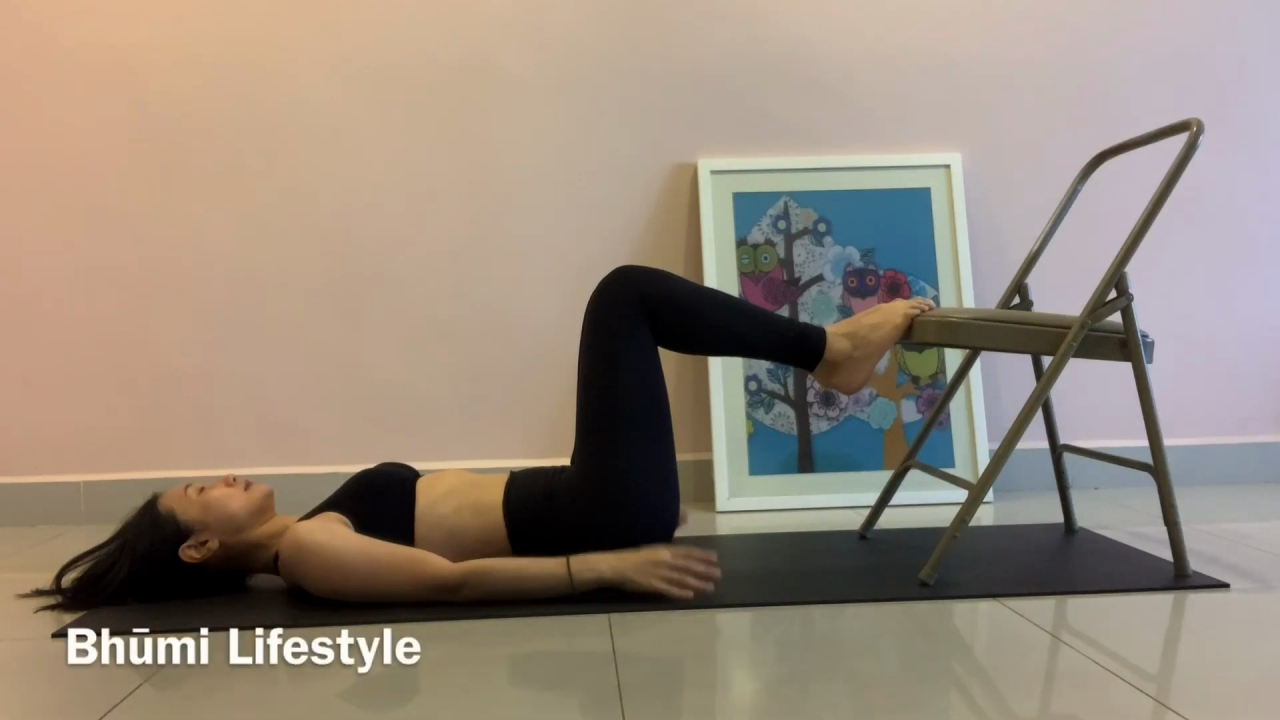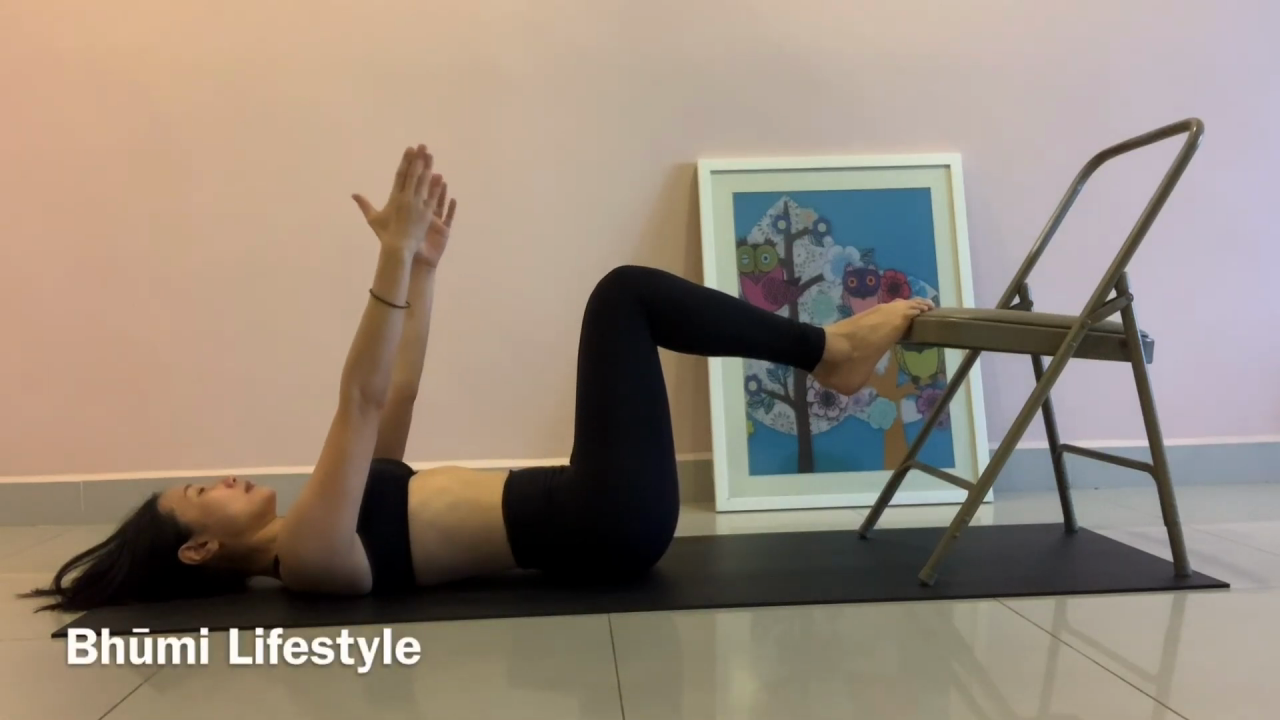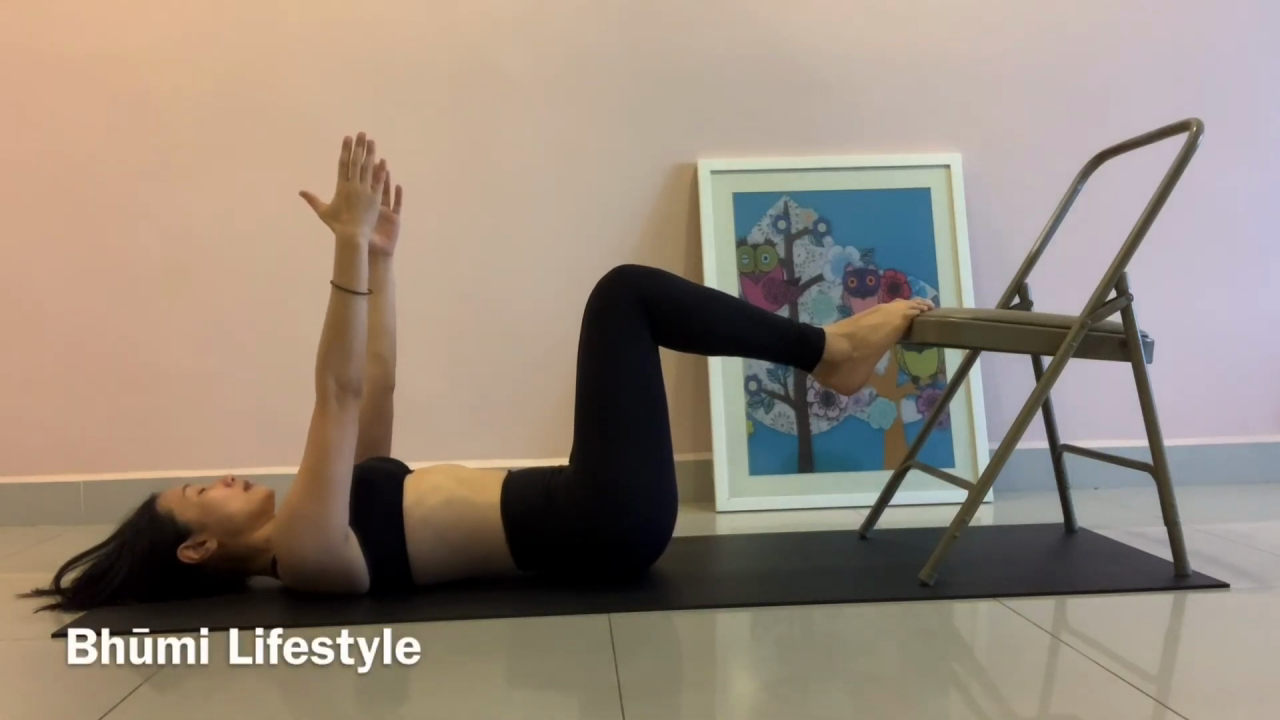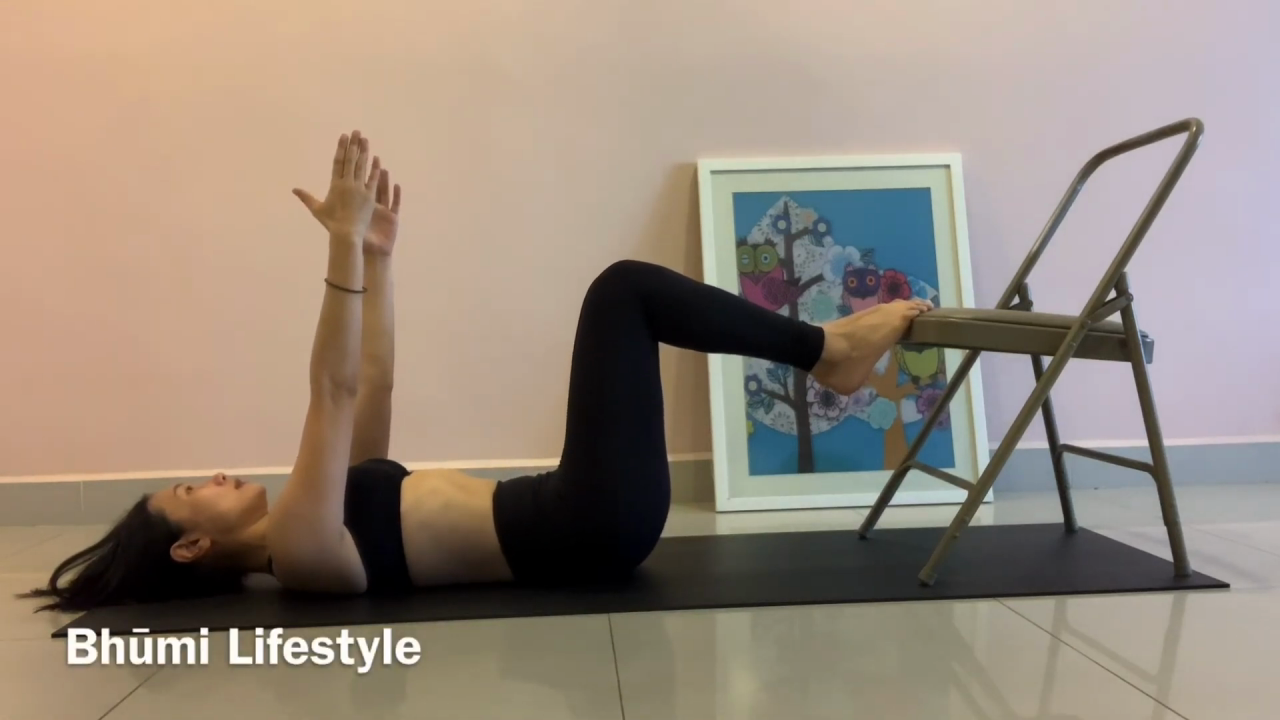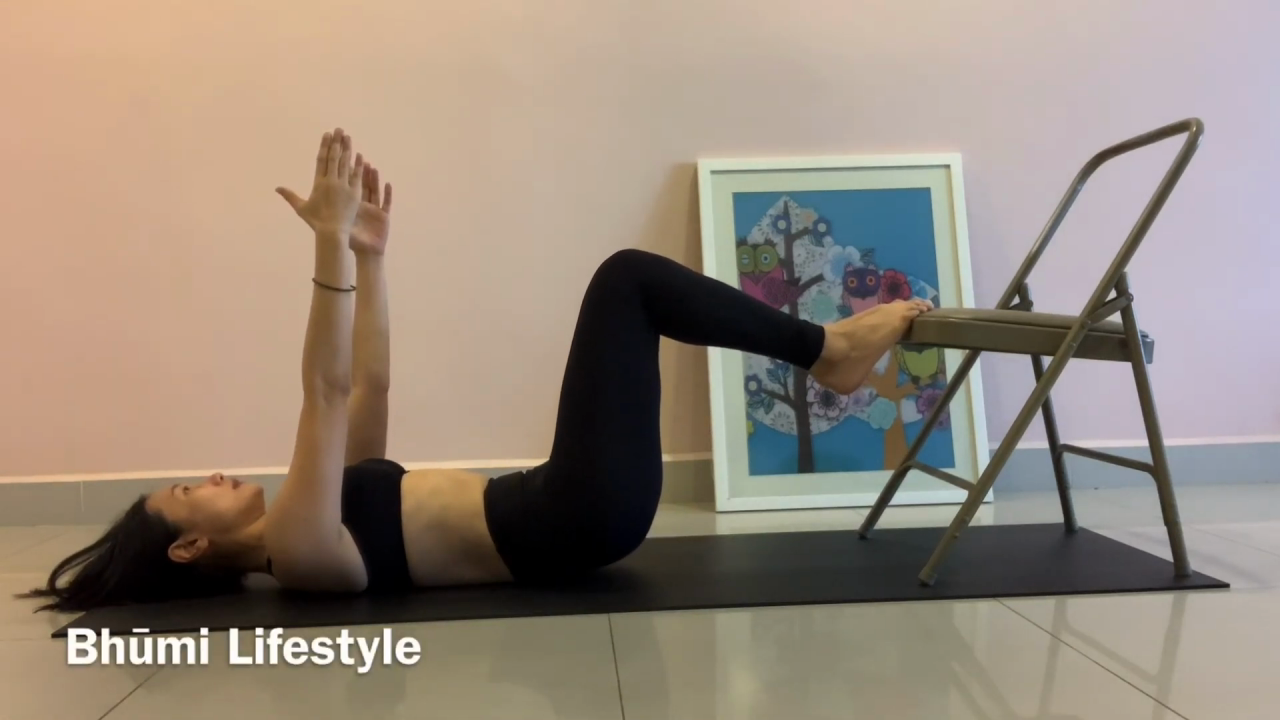
dt=1s
person 1, frame 1
left shoulder: (318, 533)
right shoulder: (306, 554)
right elbow: (454, 579)
right wrist: (607, 563)
left hip: (590, 505)
right hip: (591, 519)
left knee: (630, 297)
right knee: (623, 295)
left ankle: (825, 352)
right ankle: (828, 347)
person 1, frame 2
left shoulder: (312, 535)
right shoulder: (311, 556)
left elbow: (394, 399)
right elbow: (359, 402)
left wrist: (420, 266)
right wrist: (394, 253)
left hip: (597, 515)
right hip: (606, 522)
left knee: (629, 298)
right knee: (621, 294)
left ankle: (824, 350)
right ankle: (827, 348)
person 1, frame 3
left shoulder: (326, 525)
right shoulder: (306, 554)
left elbow: (375, 389)
right elbow: (338, 393)
left wrist: (378, 257)
right wrist: (348, 244)
left hip: (595, 517)
right hip: (603, 524)
left knee: (631, 297)
right knee: (623, 293)
left ankle: (823, 353)
right ankle: (825, 348)
person 1, frame 4
left shoulder: (320, 524)
right shoulder: (302, 552)
left elbow: (372, 387)
right elbow: (333, 392)
left wrist: (376, 257)
right wrist: (343, 244)
left hip: (582, 518)
right hip: (592, 526)
left knee: (629, 293)
right knee: (622, 290)
left ankle: (823, 351)
right ankle: (825, 347)
person 1, frame 5
left shoulder: (317, 526)
right shoulder: (298, 552)
left elbow: (368, 386)
right elbow: (326, 391)
left wrist: (368, 255)
right wrist: (330, 244)
left hip: (570, 511)
right hip: (580, 515)
left knee: (631, 284)
right knee: (626, 278)
left ankle: (824, 351)
right ankle: (825, 346)
